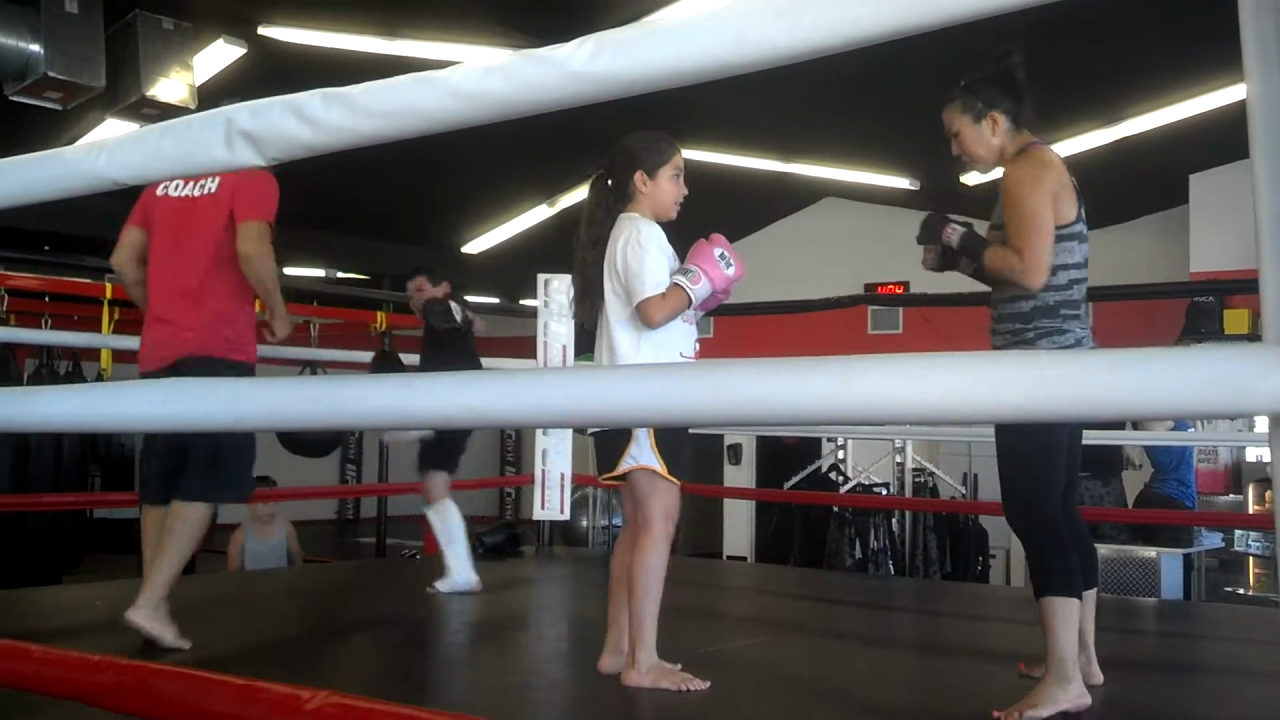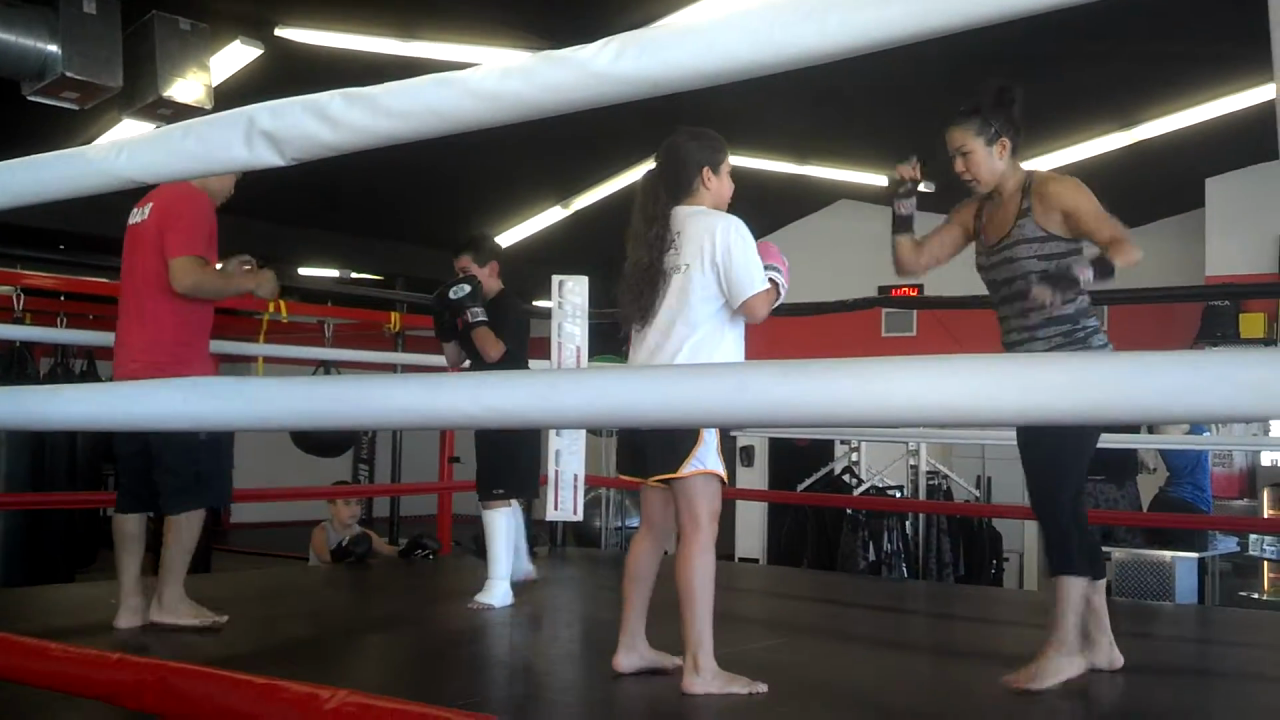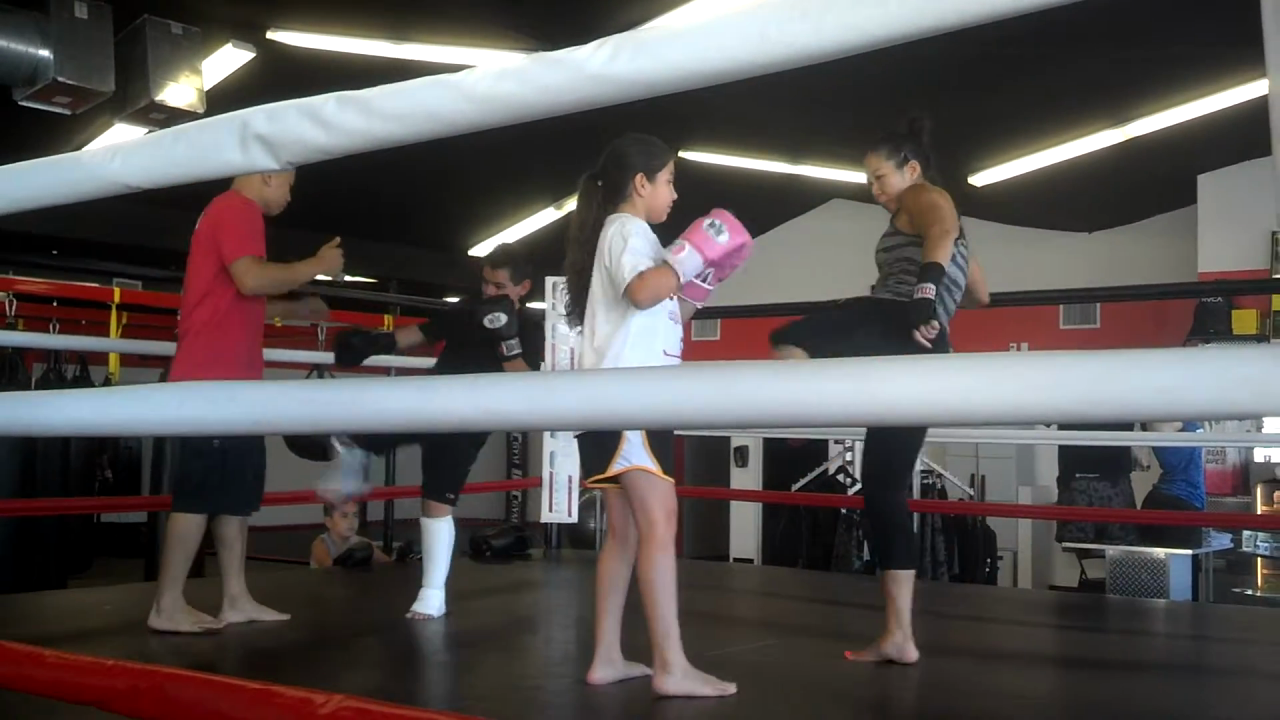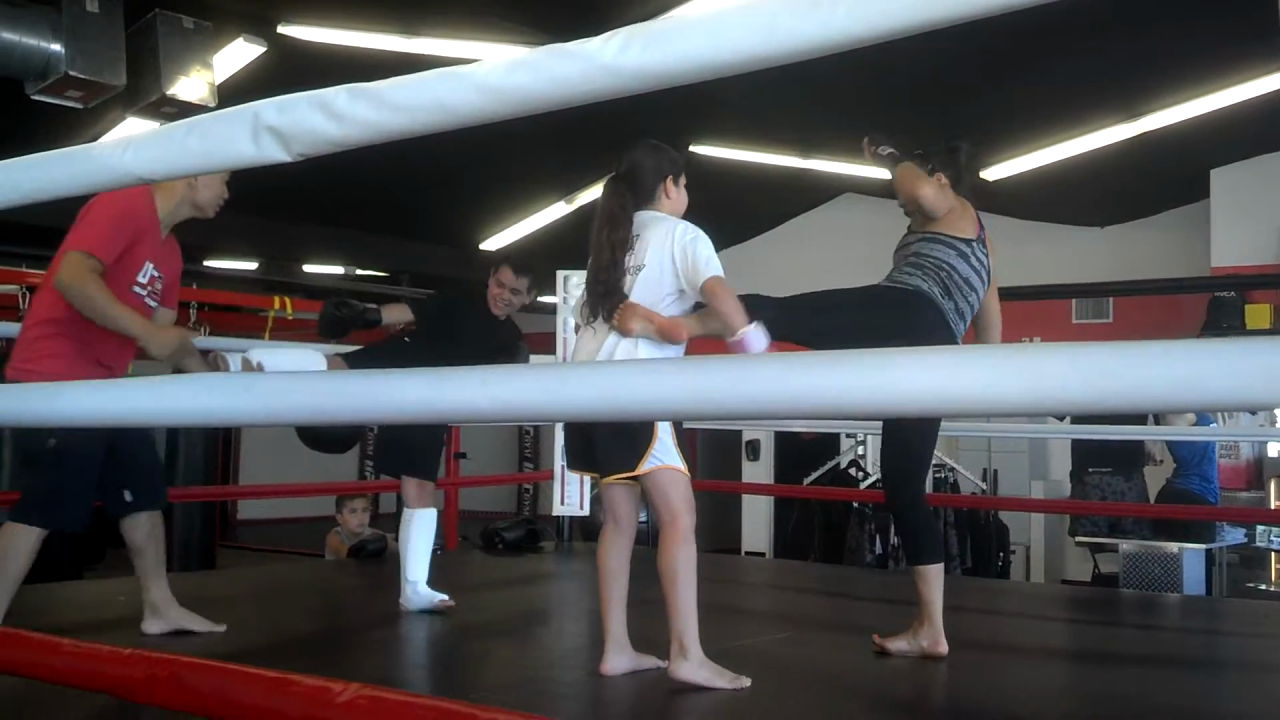
dt=1s
person 1, frame 1
left shoulder: (1027, 169)
right shoulder: (1041, 171)
left elbow: (1031, 273)
left wrist: (960, 236)
right wrist: (960, 257)
left knee: (1030, 509)
right knee: (1057, 508)
right ankle: (1082, 655)
person 1, frame 2
left shoulder: (1053, 191)
right shoulder: (973, 213)
left elbow: (1128, 249)
right elbow: (908, 262)
left wrist: (1072, 278)
right wrist: (903, 200)
left hip: (1078, 366)
left knee: (1053, 498)
right knee: (1060, 503)
left ankle: (1061, 647)
right ankle: (1098, 642)
person 1, frame 3
left shoulder: (925, 201)
right shoulder: (951, 220)
left elbow: (939, 241)
right elbow: (976, 291)
left wrist: (924, 295)
left hip: (897, 320)
right hip: (922, 351)
left knee: (792, 337)
right knee: (887, 492)
right ankle: (896, 636)
person 1, frame 4
left shoulder: (948, 205)
right shoulder: (978, 246)
left elbow: (923, 190)
right elbow: (991, 338)
left wrist: (889, 155)
left hip: (902, 313)
right hip: (937, 351)
left knee: (773, 309)
right knee: (905, 487)
left ankle: (670, 325)
right ankle: (930, 630)
person 2, frame 1
left shoulder: (627, 234)
right shoulder: (641, 232)
right elbow: (654, 311)
left wrist: (703, 294)
right wrist: (702, 277)
left knee: (641, 525)
right knee: (657, 523)
left ankle: (618, 648)
right ankle: (643, 660)
person 2, frame 2
left shoulder: (656, 233)
right shoulder: (723, 228)
right elbow: (755, 307)
right wrist: (777, 276)
left knee: (656, 525)
right knee: (699, 527)
left ankle: (632, 643)
right ankle: (702, 667)
person 2, frame 3
left shoulder: (616, 233)
right shoulder: (626, 229)
left elbow: (660, 308)
right elbow: (640, 291)
left wrist: (700, 275)
right wrist: (696, 250)
left knee: (628, 530)
right knee: (659, 524)
left ankle: (607, 656)
right ankle: (671, 665)
person 2, frame 4
left shoulder: (608, 237)
right shoulder: (678, 234)
right elbow: (718, 293)
right wrist: (756, 345)
left knee: (622, 520)
right knee: (678, 519)
left ankle: (616, 648)
right ankle: (688, 654)
person 3, frame 1
left shoulder: (164, 186)
right shoulder: (254, 182)
left elbow: (123, 261)
right elbow: (252, 247)
right wrist: (278, 313)
left hip: (160, 353)
right hip: (218, 351)
left knee: (161, 484)
right knee: (208, 482)
left ankle: (150, 596)
right ankle: (150, 602)
person 3, frame 2
left shoulder: (152, 203)
right shoulder: (191, 203)
right elbow: (185, 279)
left wrist: (223, 275)
right wrist: (249, 283)
left hip: (134, 373)
right hip: (177, 372)
left knee: (137, 494)
right knee: (191, 490)
left ankle: (129, 602)
right ankle: (169, 598)
person 3, frame 3
left shoulder: (226, 215)
right shoulder: (237, 209)
right elbow: (253, 281)
left wrist: (295, 308)
right wrist: (317, 265)
left hip: (226, 379)
right hip: (210, 379)
left knee: (235, 491)
right knee: (200, 493)
left ankle: (237, 599)
right ankle: (167, 604)
person 3, frame 4
left shoulder: (168, 251)
right shoulder: (125, 206)
left elbow: (167, 332)
right elbow: (69, 274)
right wrist: (142, 330)
left hip: (102, 384)
right hip: (50, 376)
left knee: (142, 485)
right knee: (44, 506)
left ankle: (160, 607)
person 4, frame 1
left shoulder: (447, 312)
right shoulder: (434, 325)
left elbow: (474, 326)
left wrist: (458, 314)
right knee: (434, 492)
right ankle: (463, 573)
person 4, frame 2
left shoulder: (511, 306)
right shoulder: (481, 308)
left elbow: (493, 352)
right elbow: (455, 360)
left wrist: (472, 309)
right wrist: (445, 321)
left knee: (495, 496)
right knee: (502, 494)
left ankle: (499, 585)
right ankle: (519, 562)
person 4, frame 3
left shoulder: (530, 326)
right shoulder: (470, 309)
right elbow: (421, 333)
left wrist: (507, 337)
right wrist: (378, 340)
left knee: (438, 503)
right knee: (359, 438)
left ankle: (432, 596)
person 4, frame 4
left shoulder: (510, 341)
right shoulder: (462, 300)
right elbow: (411, 311)
right wrist: (368, 314)
right hip: (397, 367)
left knee: (420, 491)
right knee: (333, 368)
left ankle: (414, 588)
right ankle: (245, 363)
